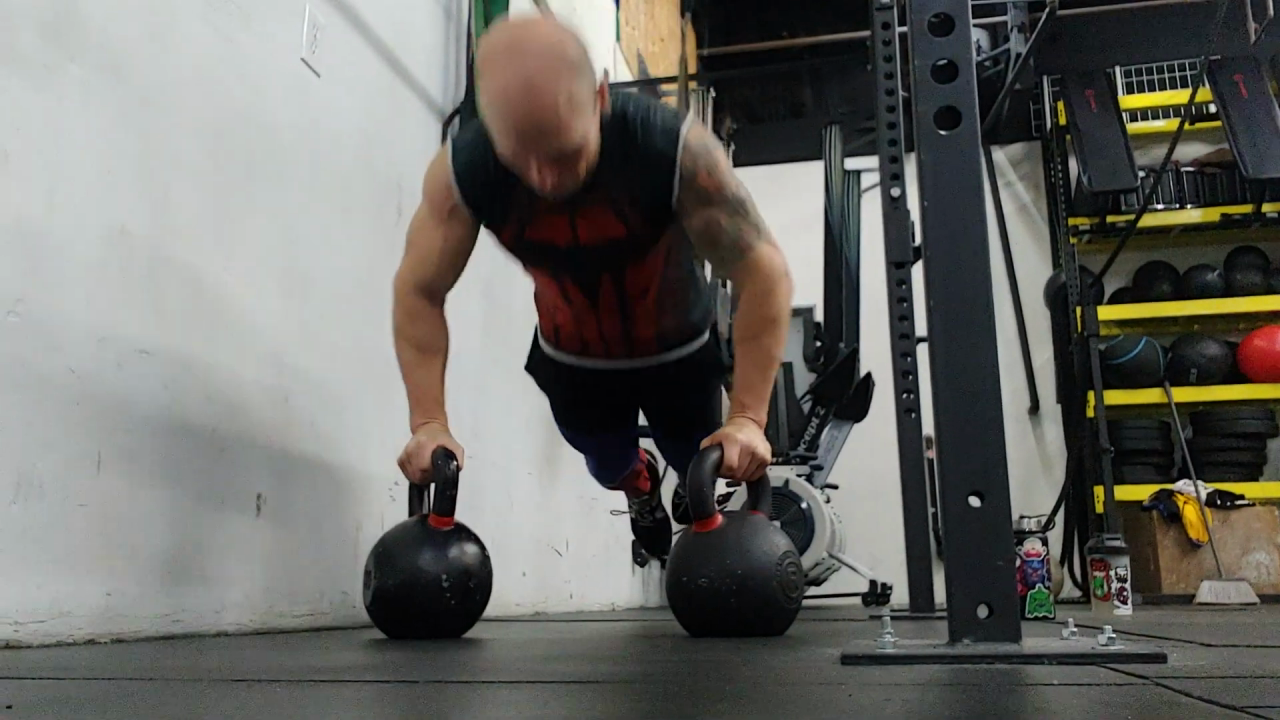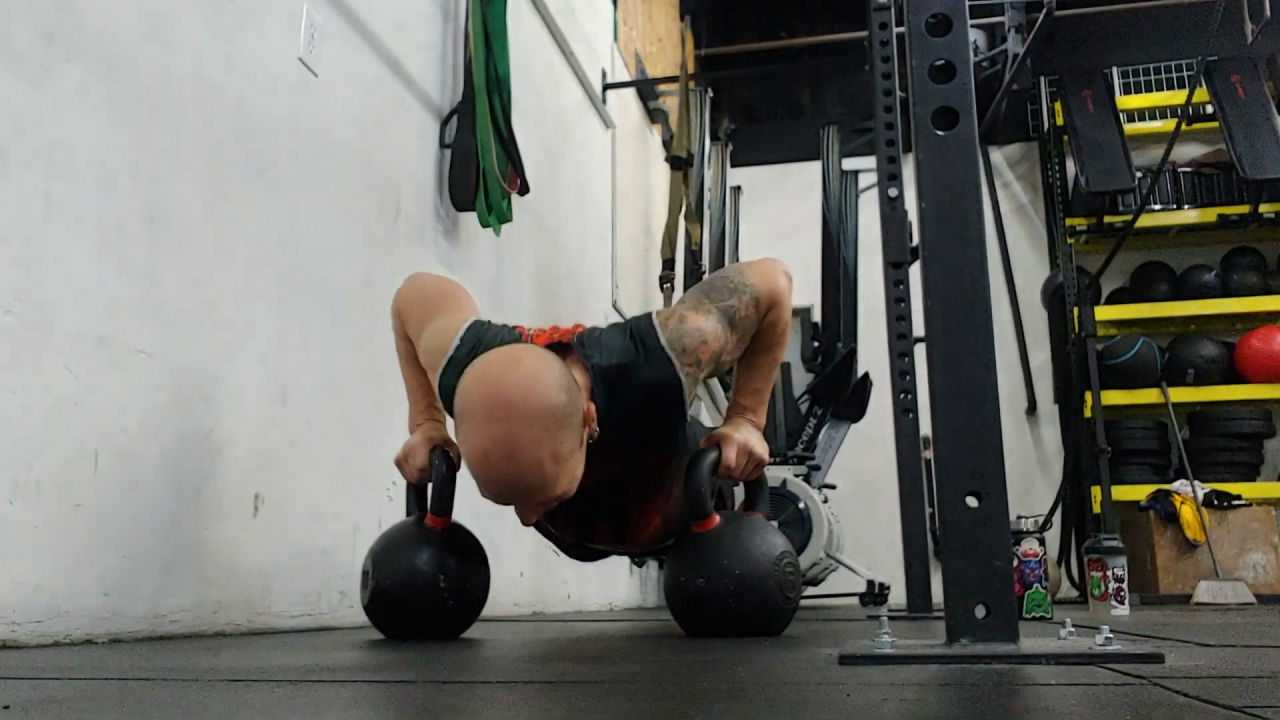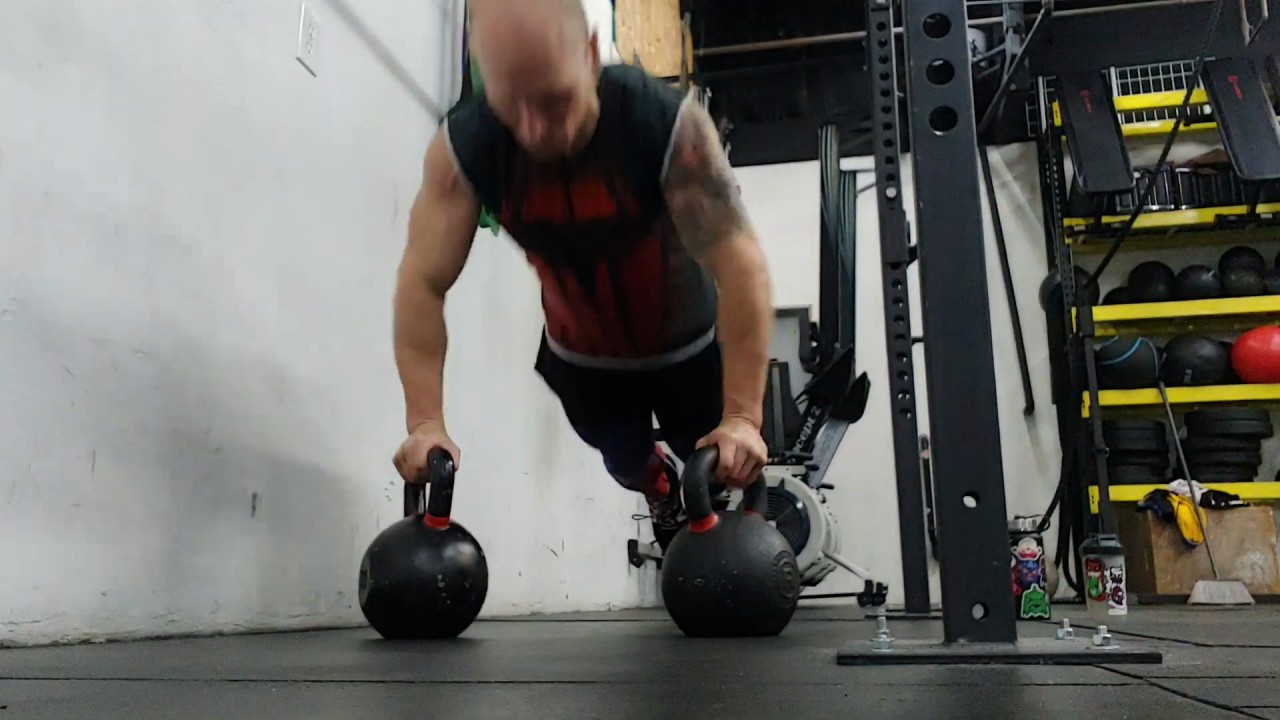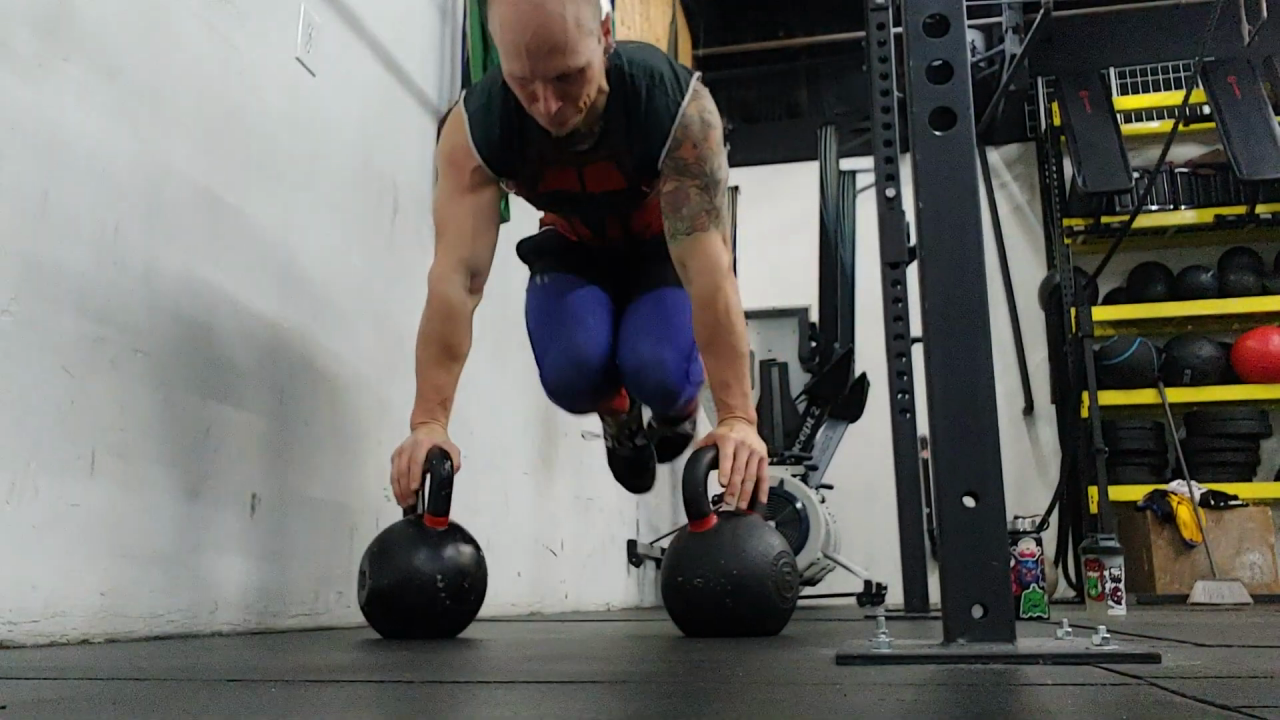
dt=0.5s
person 1, frame 1
left shoulder: (673, 147)
right shoulder: (463, 170)
left elbow: (764, 273)
right elbow: (420, 292)
left wrist: (749, 413)
right wrist: (429, 418)
left hip: (678, 353)
right hip: (572, 362)
right knee: (612, 471)
right ankle: (640, 483)
person 1, frame 2
left shoulder: (663, 363)
right shoulder: (460, 373)
left elbow: (772, 284)
right elbow: (412, 295)
left wrist: (746, 421)
right wrist: (426, 424)
person 1, frame 3
left shoulder: (667, 123)
right shoulder: (463, 147)
left elbow: (741, 270)
right elbow: (423, 283)
left wrist: (744, 417)
right wrist: (424, 422)
left hip: (685, 349)
right hip: (580, 359)
left knee: (715, 464)
right knee: (627, 465)
right ankle: (660, 489)
person 1, frame 4
left shoulder: (675, 102)
right shoulder: (476, 125)
left elbow: (706, 266)
right elbow: (458, 276)
left wrist: (737, 418)
right wrist: (428, 423)
left hip: (662, 246)
right hip: (573, 247)
left knee: (658, 369)
right knee: (571, 372)
left ankle: (675, 409)
right ankle: (620, 413)
